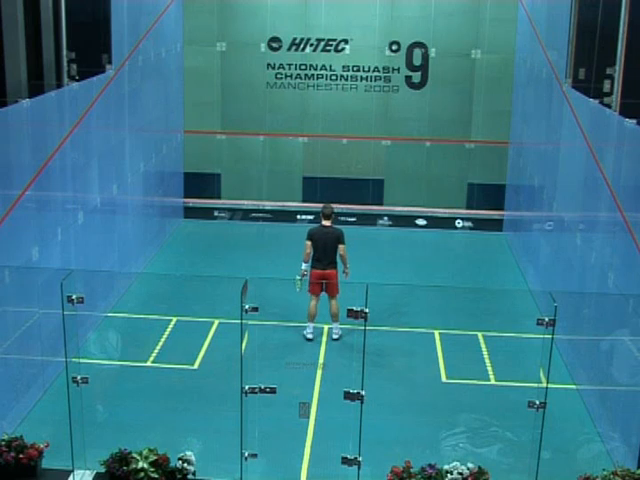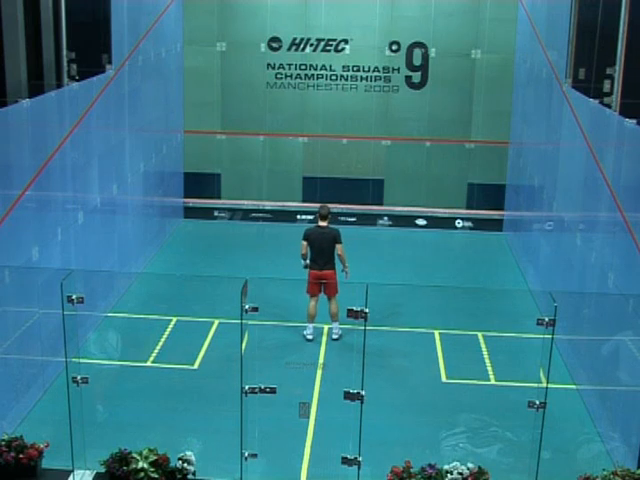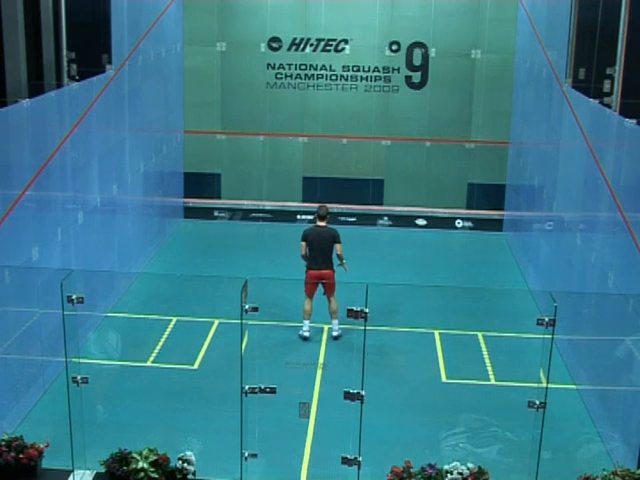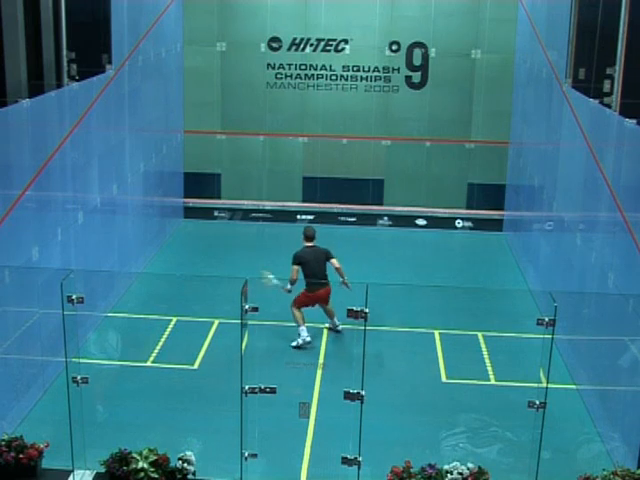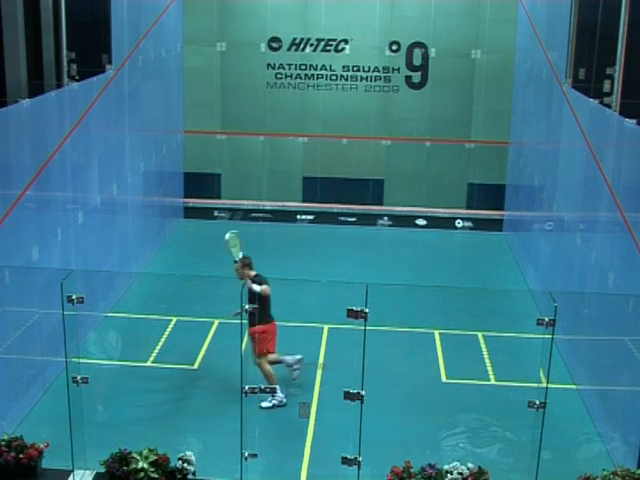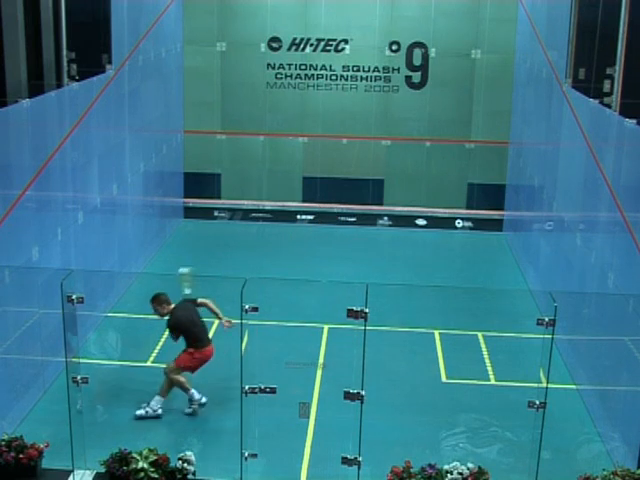
dt=0.7s
person 1, frame 1
left shoulder: (312, 231)
right shoulder: (338, 232)
left elbow: (308, 252)
right elbow: (342, 253)
left wrist: (304, 267)
right wrist: (346, 267)
left hip: (316, 270)
right hip: (331, 271)
left knee: (314, 300)
right knee: (333, 300)
left ankle: (309, 331)
right ankle: (335, 331)
person 1, frame 2
left shoulder: (308, 232)
right shoulder: (335, 232)
left elbow: (303, 252)
right elbow: (339, 252)
left wrist: (305, 262)
right wrist: (345, 266)
left hip: (314, 271)
right hip: (329, 271)
left knee: (313, 301)
right knee: (332, 300)
left ankle: (309, 331)
right ankle: (335, 331)
person 1, frame 3
left shoulder: (307, 232)
right shoulder: (333, 232)
left elbow: (303, 253)
right elbow: (339, 252)
right wrist: (343, 262)
left hip: (312, 271)
right hip: (328, 271)
left knee: (308, 299)
right knee: (331, 298)
left ankle: (306, 330)
right ankle: (335, 329)
person 1, frame 4
left shoulder: (298, 255)
right shoulder: (324, 251)
left elbow: (294, 277)
right elbow: (337, 266)
left wrist: (289, 287)
right wrist: (344, 279)
left hip: (312, 291)
right hip: (326, 289)
left knee: (295, 307)
right knee: (325, 305)
left ankle: (304, 336)
right ankle: (335, 325)
person 1, frame 5
left shoulder: (259, 280)
right shoulder: (251, 282)
left elbow: (267, 293)
left wrist: (253, 287)
right wrist: (249, 309)
left hip: (265, 326)
right hip: (255, 326)
left knee: (261, 361)
right knee: (263, 359)
left ankle: (279, 397)
right ankle: (292, 361)
person 1, frame 6
left shoulder: (173, 321)
right shoulder: (185, 303)
left elbow: (175, 338)
right elbow: (207, 302)
right wrist: (222, 319)
left hip: (200, 351)
right hip: (199, 346)
left knee: (170, 372)
right knee: (171, 371)
left ankle: (196, 397)
right ankle: (155, 407)
